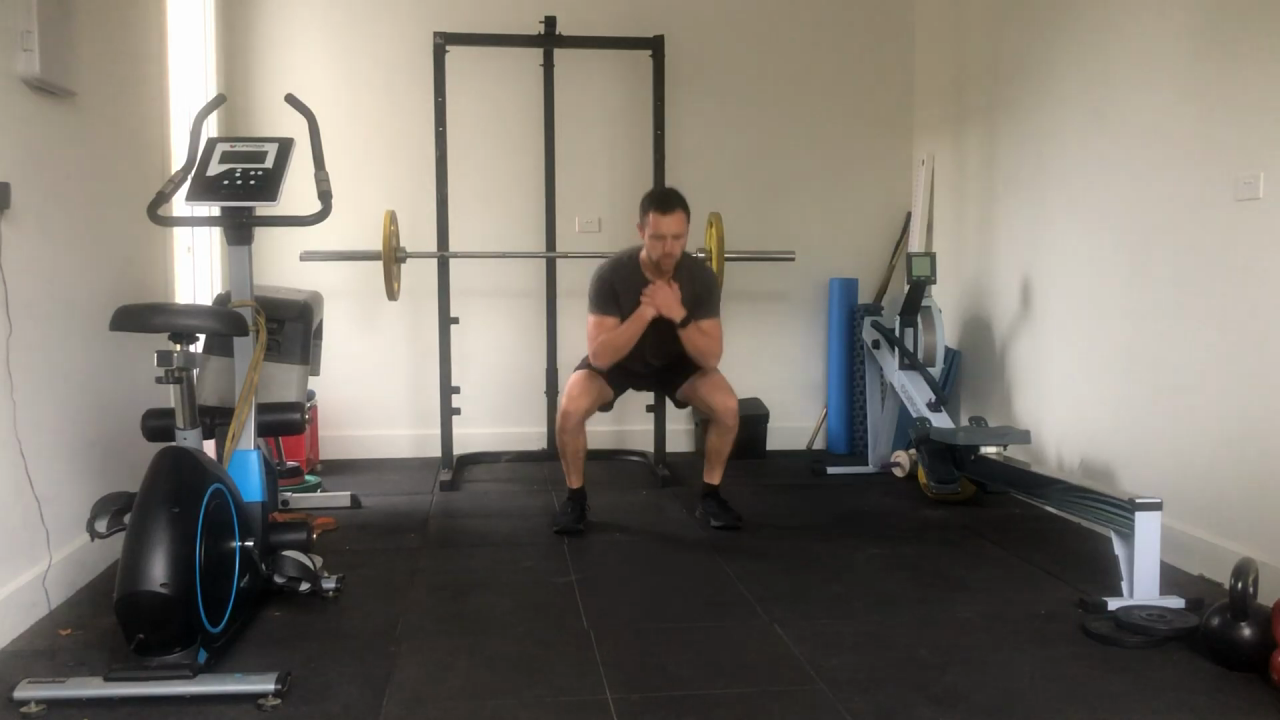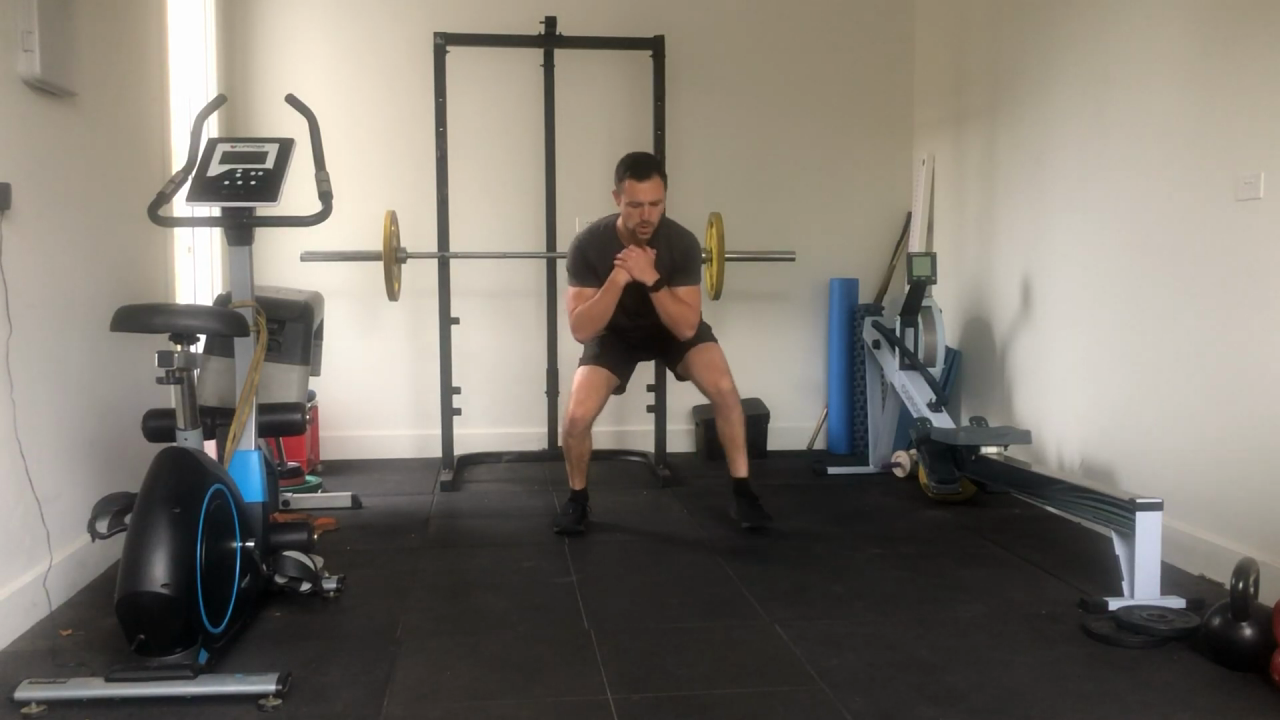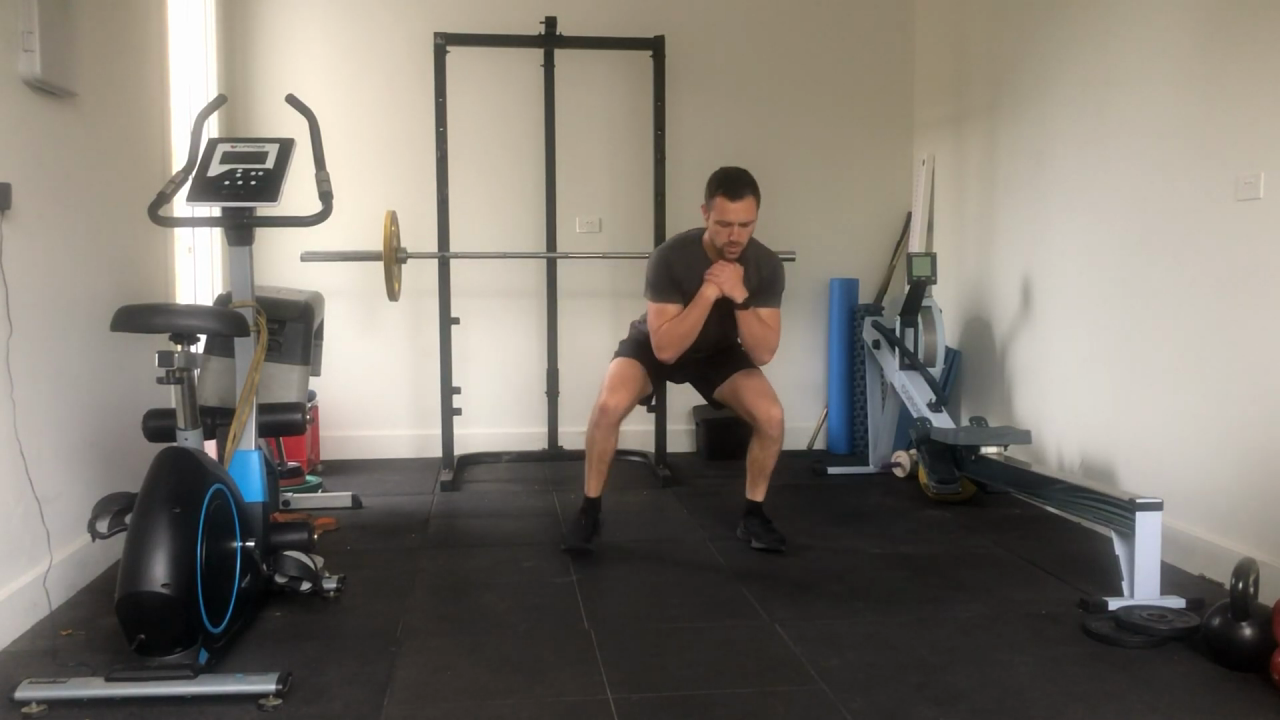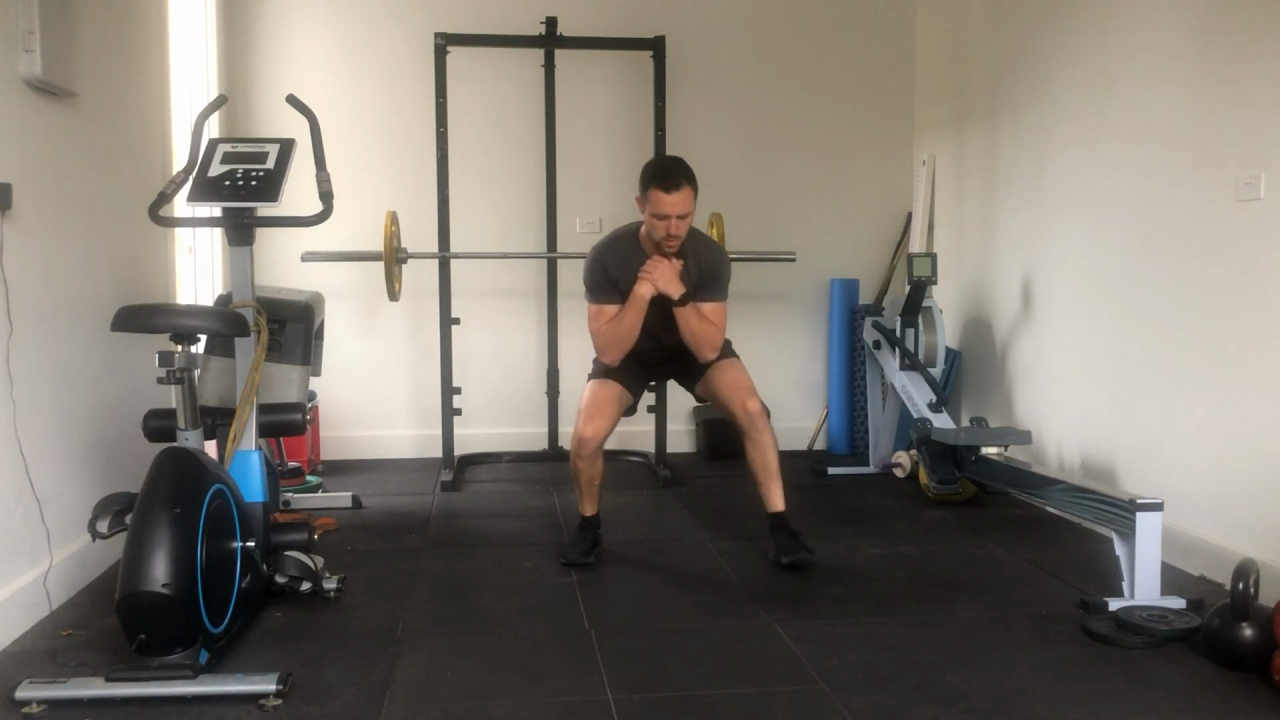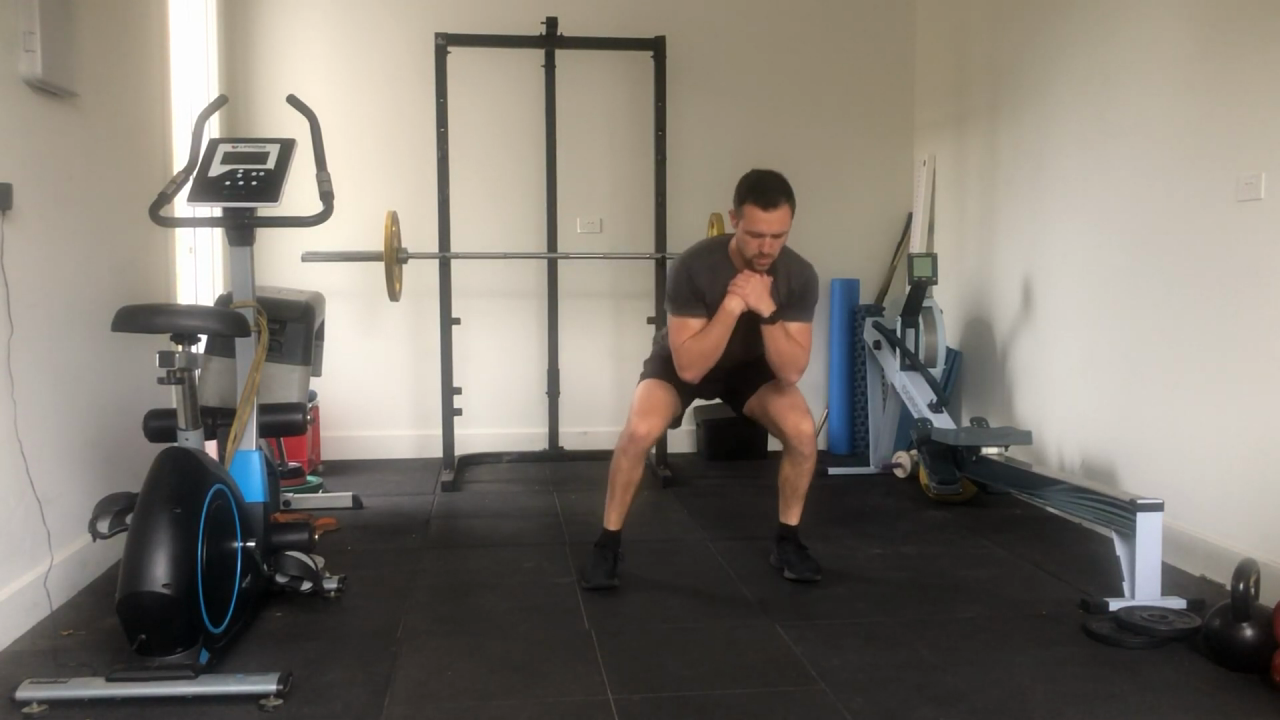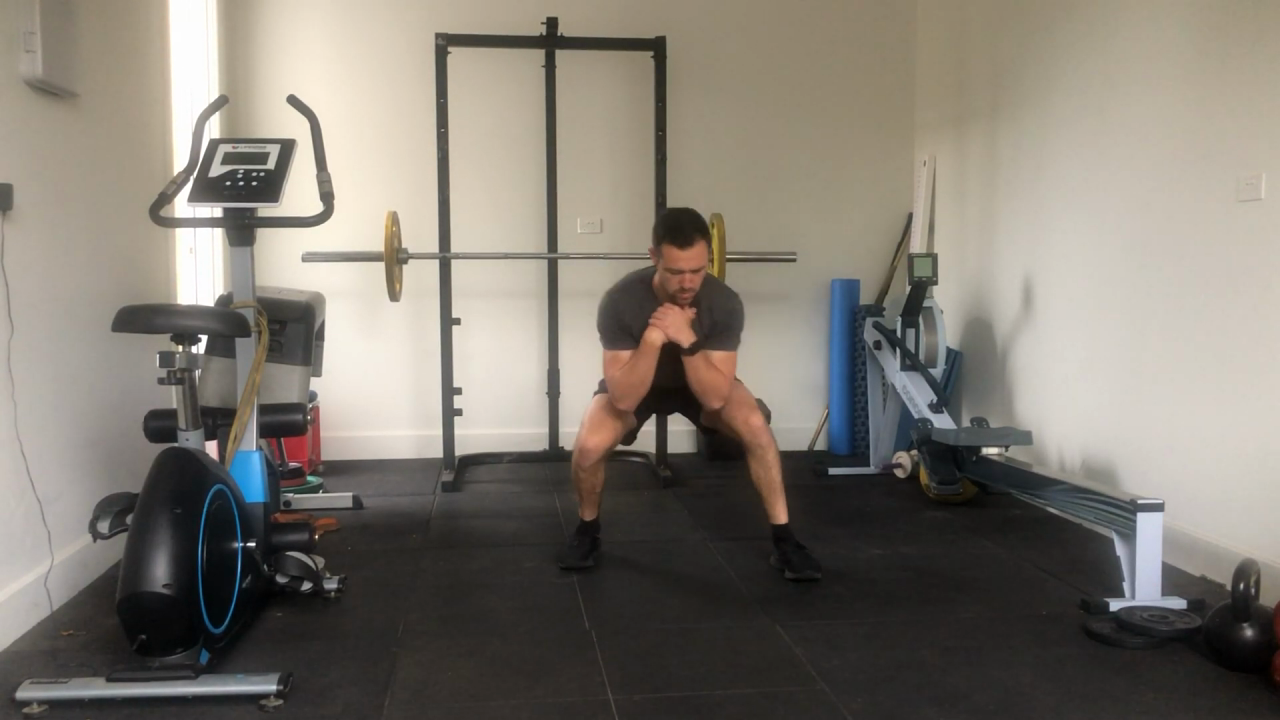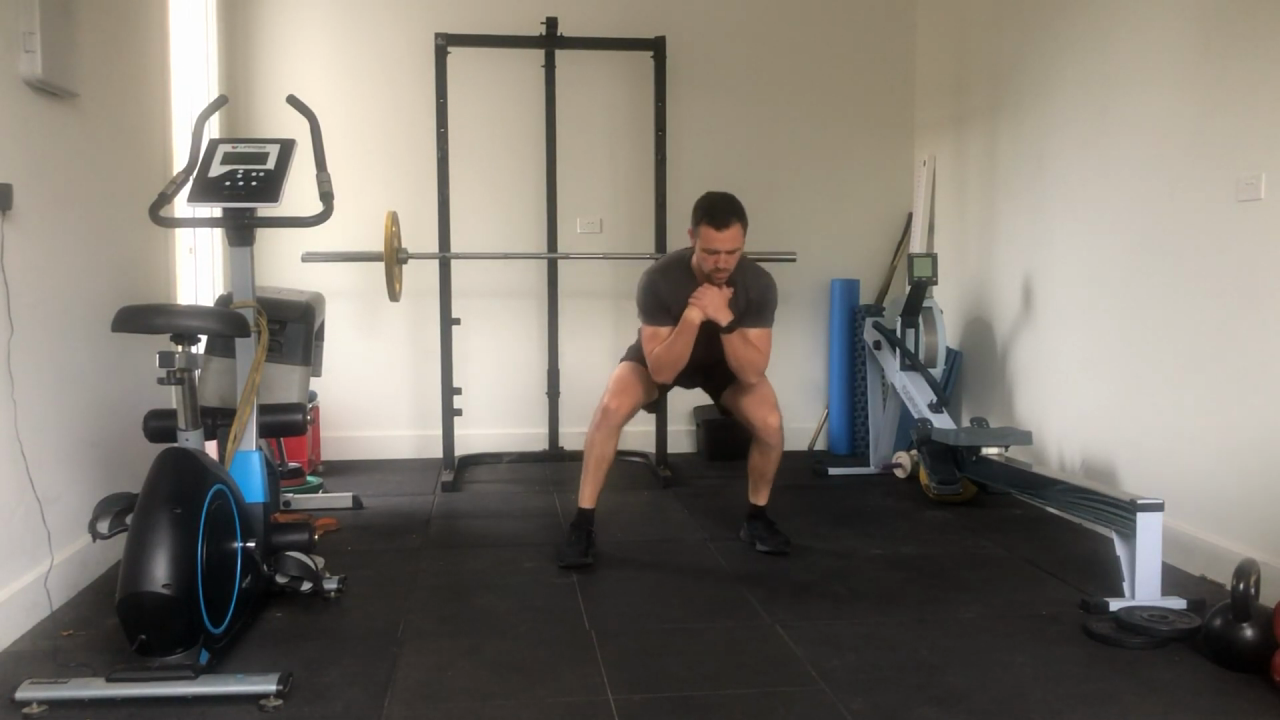
dt=0.7s
person 1, frame 1
left shoulder: (701, 278)
right shoulder: (611, 275)
left elbow: (711, 357)
right elbow: (599, 357)
left wrist: (680, 316)
right wrist: (645, 313)
left hip: (675, 361)
right hip: (618, 360)
left knee: (727, 408)
right knee: (570, 408)
left ankle: (710, 495)
right ankle: (576, 497)
person 1, frame 2
left shoulder: (682, 242)
right shoulder: (588, 245)
left elbow: (687, 328)
right elbow: (581, 331)
left wrist: (652, 280)
right wrist: (617, 277)
left hip: (672, 326)
right hip: (617, 331)
left knee: (723, 389)
right knee: (577, 415)
left ankle: (741, 490)
right ankle: (577, 499)
person 1, frame 3
left shoulder: (766, 266)
right shoulder: (671, 257)
left elbow: (764, 353)
right elbow: (665, 349)
left wrist: (741, 297)
right wrist: (708, 293)
left hip: (718, 350)
right hip: (654, 343)
left knee: (772, 417)
right knee: (609, 405)
left ankle: (753, 513)
right ankle: (590, 509)
person 1, frame 4
left shoulder: (709, 256)
right shoulder: (607, 256)
left elbow: (709, 351)
right elbow: (609, 353)
left wrist: (678, 293)
right wrist: (642, 291)
left hip: (691, 344)
right hip: (630, 351)
left knee: (750, 409)
right knee: (587, 436)
left ankle: (779, 525)
right ankle: (589, 525)
person 1, frame 5
left shoulder: (800, 276)
right shoulder: (693, 267)
left elbow: (791, 372)
right elbow: (689, 368)
left wrist: (767, 310)
right wrist: (731, 306)
left hip: (750, 363)
right hip: (682, 360)
left knee: (802, 433)
right knee: (639, 431)
left ankle: (787, 538)
right ankle: (608, 543)
person 1, frame 6
left shoulder: (723, 303)
right shoulder: (621, 302)
left elbow: (716, 398)
right elbow: (623, 399)
left wrist: (686, 340)
right wrist: (653, 339)
left hip: (699, 381)
right hip: (631, 380)
left knee: (755, 426)
right knee: (589, 447)
left ankle: (784, 540)
right ankle: (588, 529)
person 1, frame 7
left shoulder: (759, 284)
right shoulder: (660, 279)
left elbow: (752, 374)
right elbow: (660, 372)
left wrist: (726, 319)
right wrist: (691, 317)
left hip: (726, 358)
right hip: (664, 352)
left knee: (770, 425)
right knee: (611, 409)
left ankle: (756, 517)
right ankle: (583, 524)
